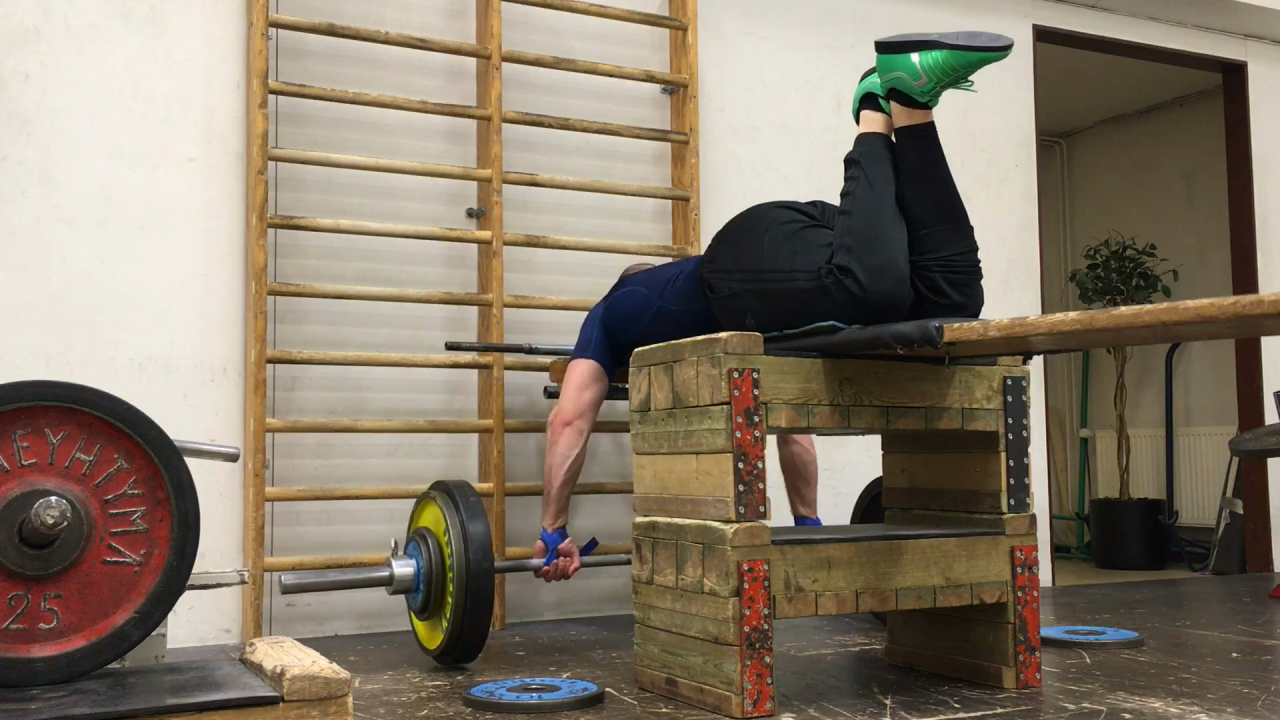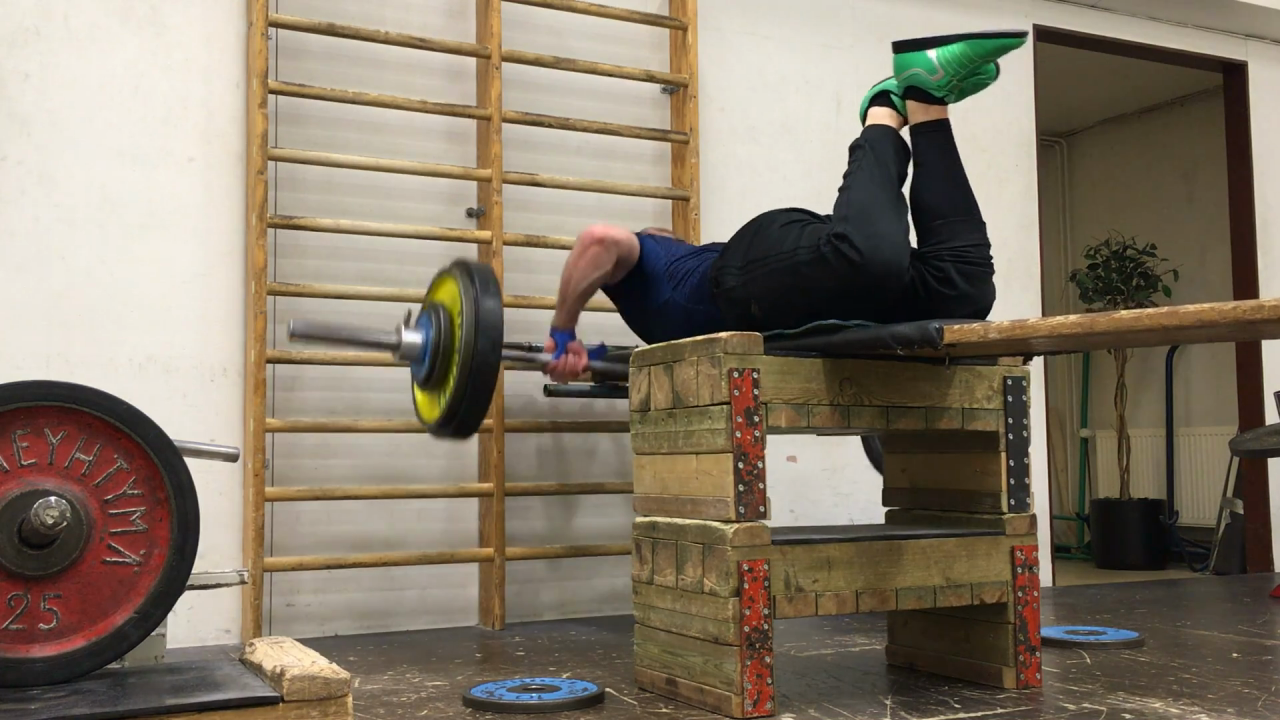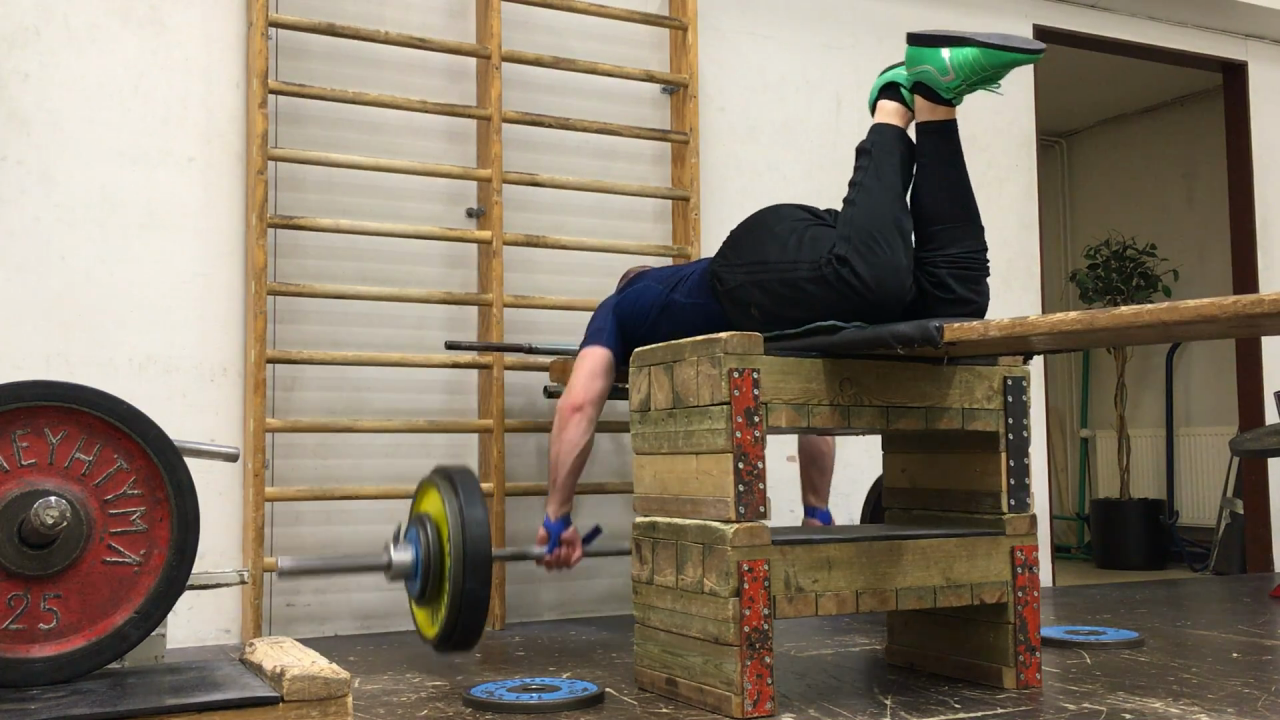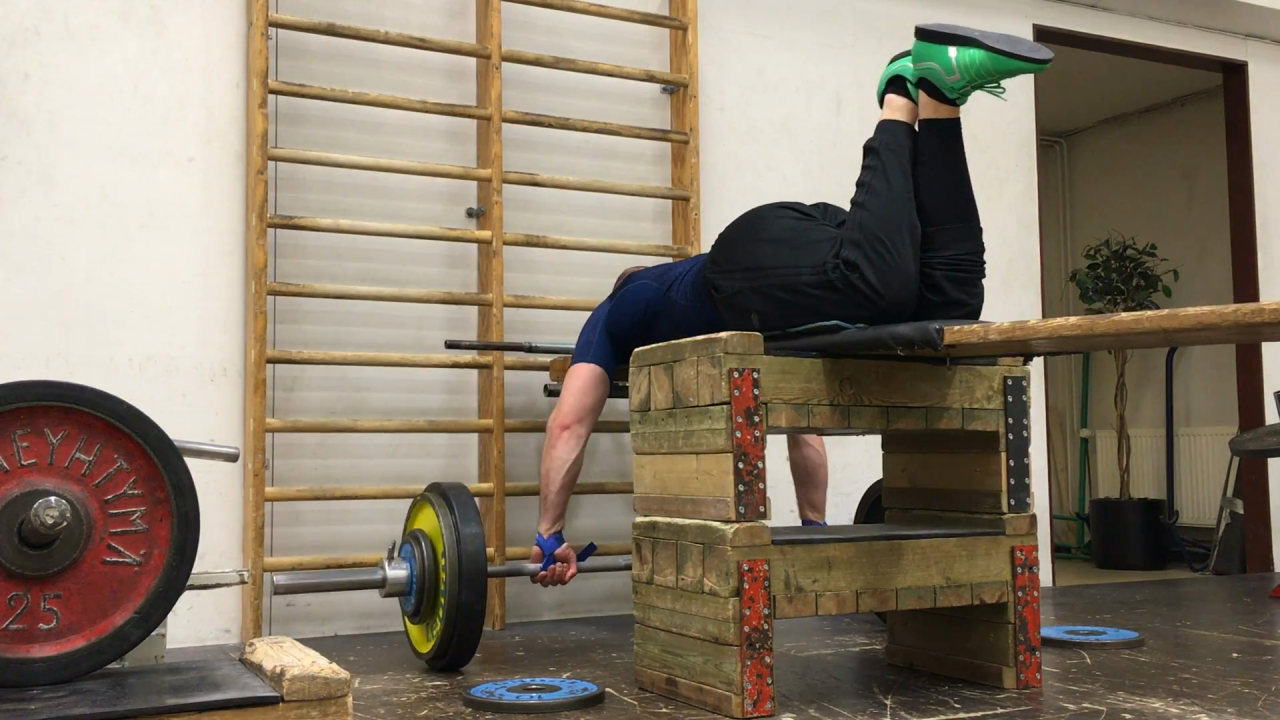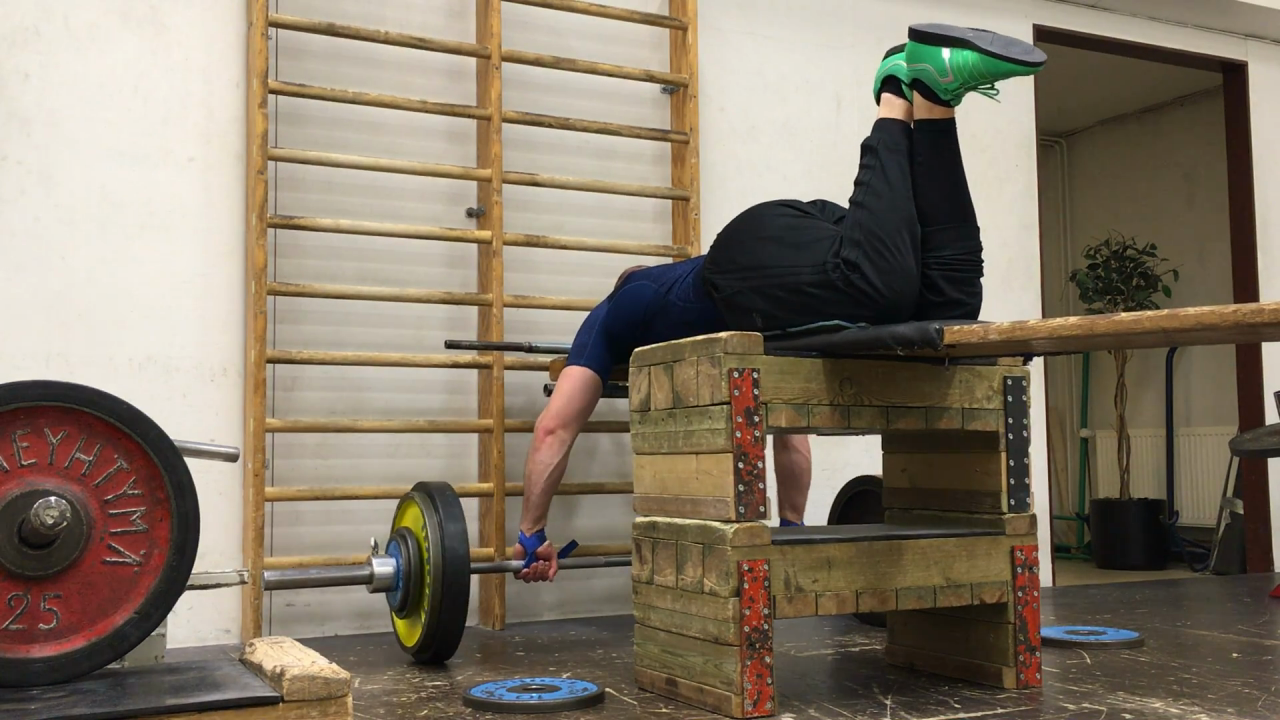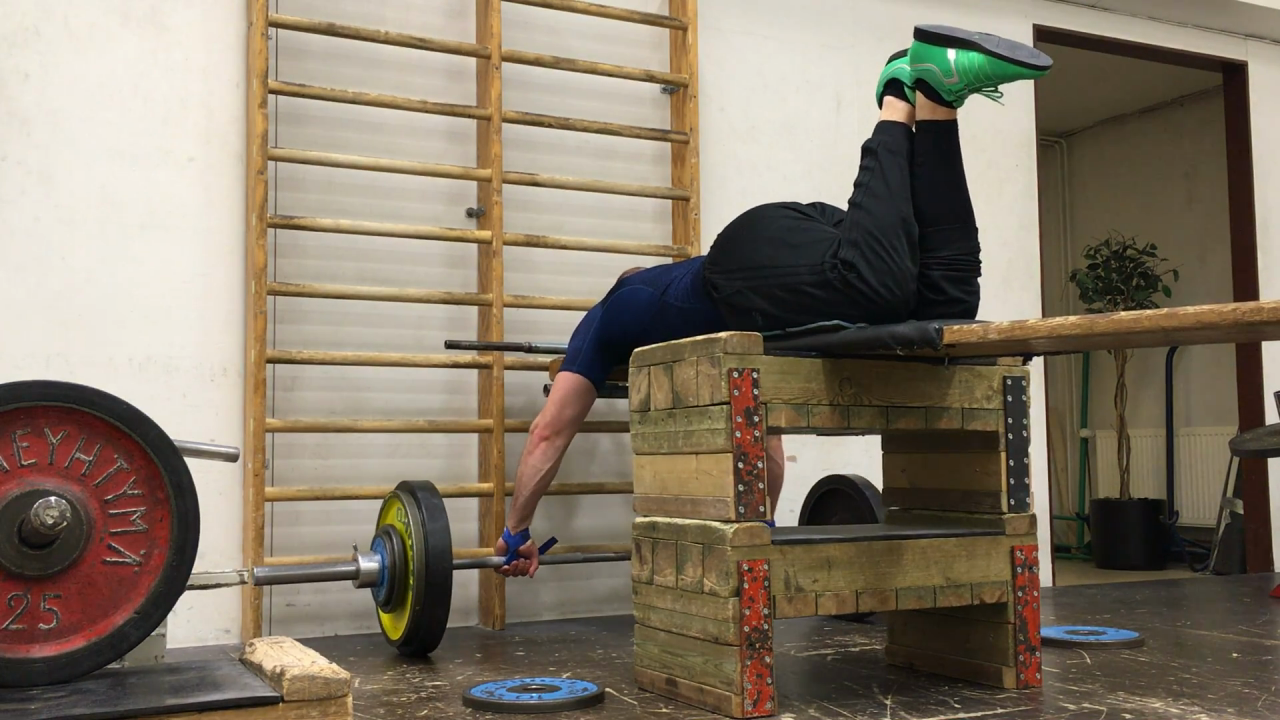
dt=0.5s
person 1, frame 1
left shoulder: (613, 313)
right shoulder: (739, 334)
left elbow: (570, 420)
left wrist: (554, 530)
right wrist: (808, 523)
left hip: (752, 262)
left knee: (871, 288)
right knee: (950, 298)
left ankle: (876, 114)
person 1, frame 2
left shoulder: (635, 262)
left elbow: (600, 241)
left wrist: (562, 334)
left hip: (760, 275)
right knee: (963, 291)
left ankle: (884, 115)
person 1, frame 3
left shoulder: (619, 312)
left elbow: (578, 407)
left wrist: (557, 520)
right wrist: (816, 509)
left hip: (762, 265)
left knee: (887, 279)
right knee: (955, 297)
left ankle: (893, 106)
right ankle: (930, 95)
person 1, frame 4
left shoulder: (615, 317)
left elbow: (569, 423)
right elbow: (802, 427)
left wrist: (550, 535)
right wrist: (815, 527)
left hip: (759, 263)
left knee: (879, 286)
right knee: (950, 303)
left ankle: (901, 101)
right ankle: (932, 93)
person 1, frame 5
left shoulder: (614, 318)
right shoulder: (743, 328)
left elbow: (554, 428)
right elbow: (788, 428)
left wrist: (533, 534)
right wrist: (793, 527)
left hip: (757, 258)
left knee: (882, 286)
right knee: (950, 302)
left ankle: (898, 101)
right ankle: (929, 94)
person 1, frame 6
left shoulder: (607, 321)
left elbow: (550, 432)
right elbow: (764, 433)
left wrist: (517, 533)
left hip: (754, 262)
left knee: (879, 285)
right knee: (948, 303)
left ankle: (899, 105)
right ankle: (930, 94)
